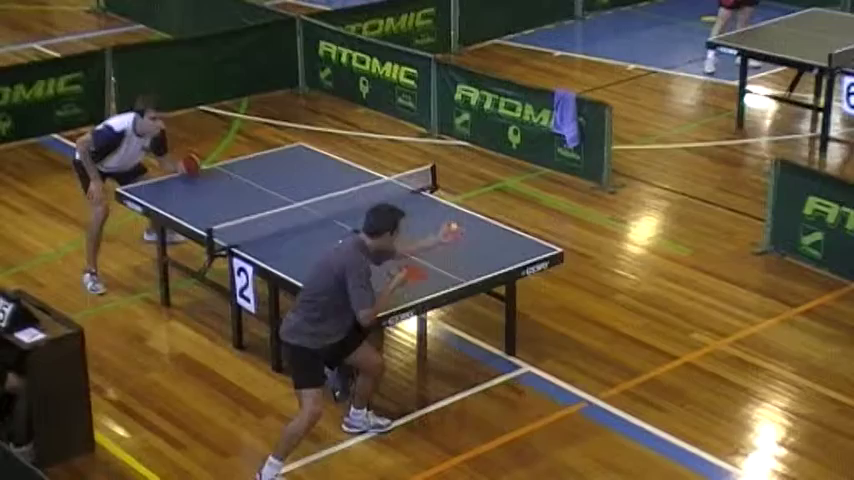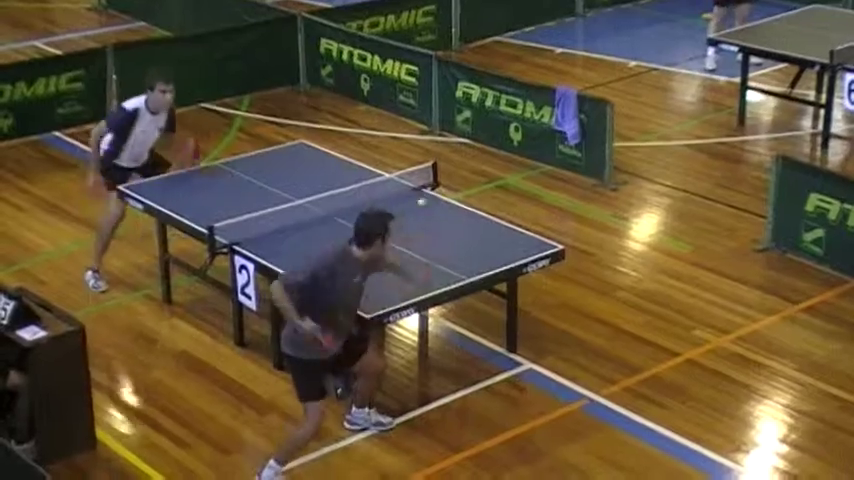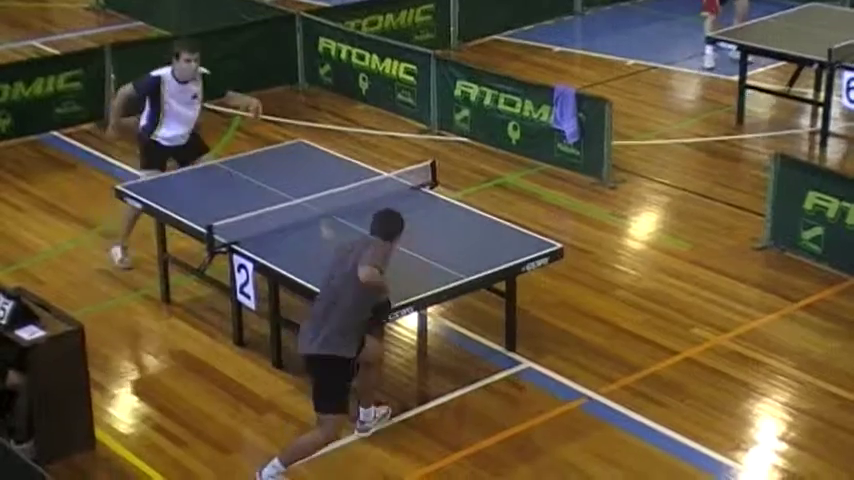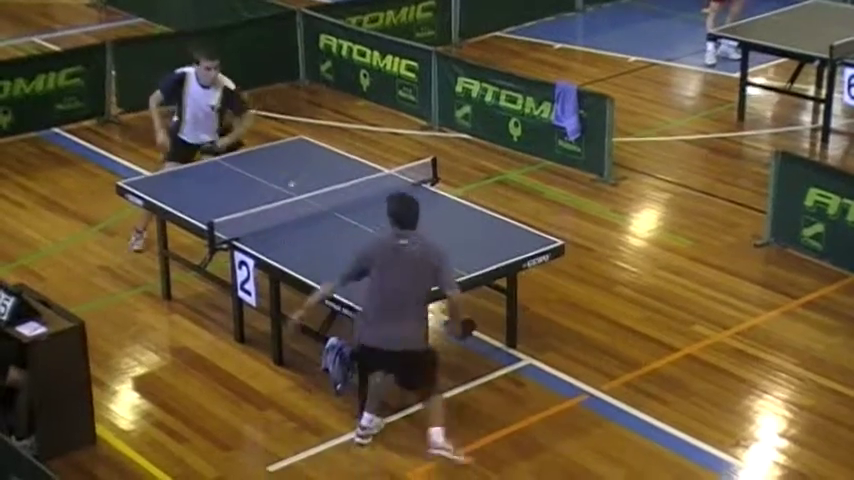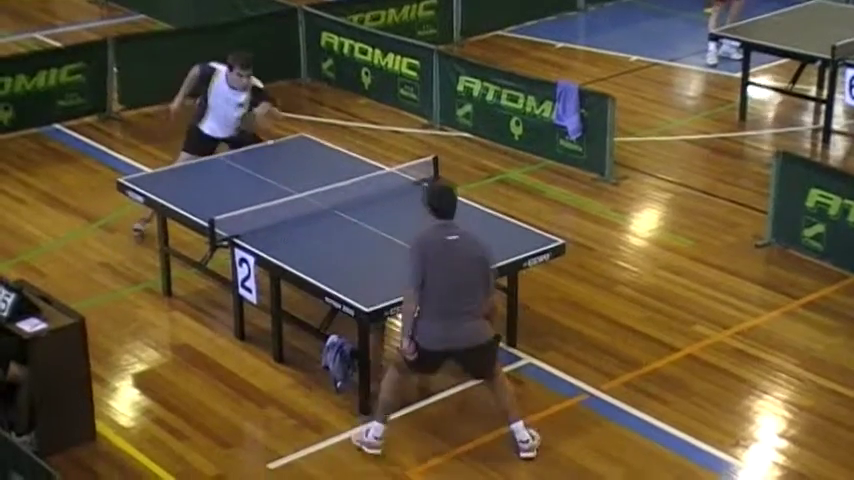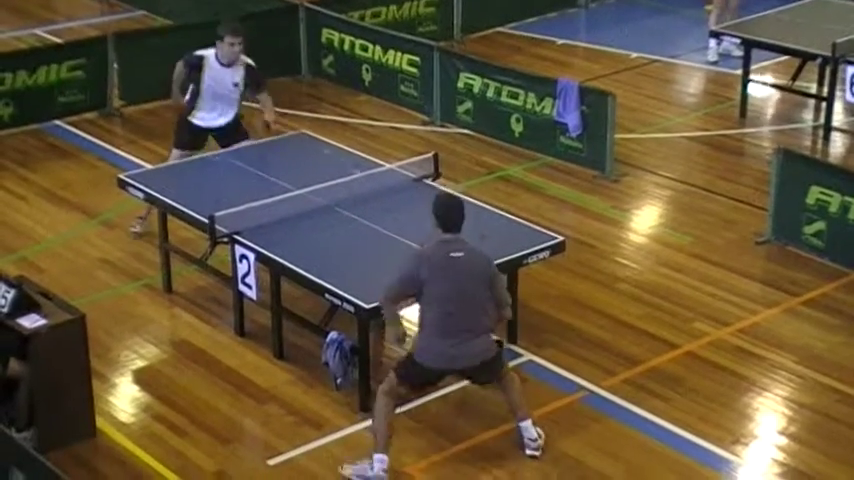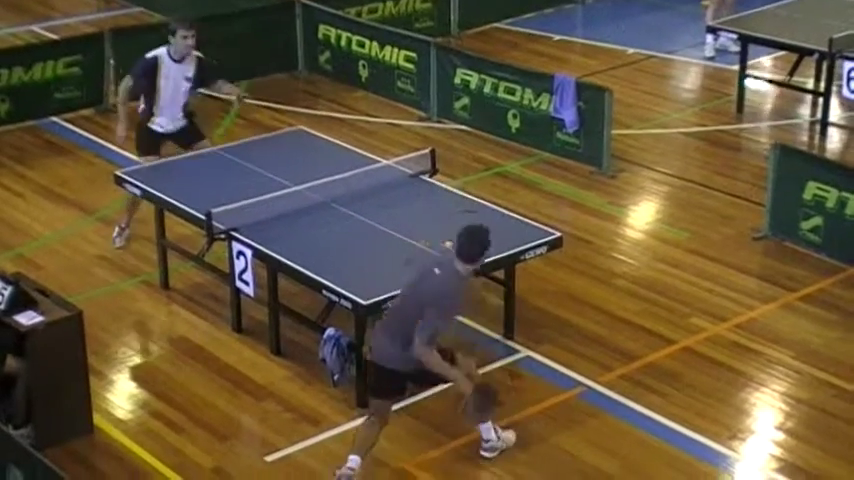
dt=0.3s
person 1, frame 1
left shoulder: (362, 242)
right shoulder: (355, 261)
left elbow: (396, 251)
right elbow: (367, 317)
left wrist: (436, 240)
right wrist: (394, 284)
left hip: (334, 328)
right hip: (305, 336)
left knee: (374, 365)
right knee: (312, 411)
left ankle: (357, 416)
person 1, frame 2
left shoulder: (365, 257)
right shoulder: (330, 264)
left elbow: (384, 262)
right elbow: (277, 288)
left wrist: (409, 277)
right wrist: (300, 324)
left hip: (335, 337)
right hip: (304, 347)
left knee: (376, 366)
right knee: (314, 420)
left ankle: (358, 414)
person 1, frame 3
left shoulder: (352, 248)
right shoulder: (377, 251)
right elbow: (365, 275)
right wrist: (385, 288)
left hip: (314, 340)
right hip: (329, 349)
left knee: (375, 353)
right knee: (329, 430)
left ankle: (367, 414)
person 1, frame 4
left shoulder: (375, 247)
right shoulder: (432, 251)
left elbow: (337, 282)
right elbow: (453, 297)
left wrist: (304, 308)
right wrist: (456, 320)
left hip: (369, 336)
right hip: (411, 340)
left knee: (377, 371)
right knee: (431, 391)
left ankle: (368, 423)
right ankle: (438, 439)
person 1, frame 5
left shoulder: (422, 242)
right shoulder: (477, 245)
left elbow: (413, 293)
right elbow: (491, 298)
left wrist: (405, 334)
right wrist: (487, 326)
left hip: (431, 335)
right hip: (474, 334)
left knee: (397, 369)
right knee: (495, 378)
left ankle: (374, 434)
right ankle: (524, 438)
person 1, frame 6
left shoulder: (423, 258)
right shoulder: (483, 261)
left elbow: (389, 299)
right elbow: (505, 313)
left wrist: (393, 327)
left hip: (432, 352)
right hip: (477, 350)
left knee: (386, 393)
right knee: (506, 377)
right ankle: (530, 436)
person 1, frame 7
left shoulder: (437, 267)
right shoulder: (451, 295)
right elbow: (421, 349)
right wrist: (457, 376)
left hip: (381, 351)
right hip: (409, 360)
left knee: (377, 418)
right knee: (467, 370)
right ankle: (490, 439)
person 2, frame 1
left shoulder: (157, 132)
right shoulder: (116, 130)
left elbow: (165, 161)
right elbow: (81, 144)
left wrist: (179, 169)
right wrist: (95, 180)
left hip: (123, 163)
right hip: (91, 163)
right knee: (101, 211)
left ankle: (153, 232)
right ankle: (90, 271)
person 2, frame 2
left shoulder: (168, 110)
right shoulder: (131, 110)
left elbow: (168, 138)
right elbow: (96, 133)
left wrist: (185, 151)
right wrist: (94, 171)
left hip: (143, 157)
right hip: (114, 161)
right knee: (116, 211)
right ankle: (93, 269)
person 2, frame 3
left shoulder: (202, 77)
right shoulder: (157, 79)
left elbow: (228, 96)
right elbow: (123, 93)
left wrist: (248, 101)
right wrist: (113, 124)
left hip: (185, 136)
right hip: (155, 138)
right ankle: (121, 244)
person 2, frame 4
left shoulder: (227, 89)
right shoulder: (181, 77)
left elbow: (246, 117)
right elbow: (154, 100)
left wrist: (230, 139)
right wrist: (160, 131)
left hip: (218, 136)
right hip: (182, 135)
right ankle: (140, 231)
person 2, frame 5
left shoulder: (255, 89)
right shoulder: (213, 71)
left elbow: (272, 111)
right elbow: (195, 71)
left wrist: (264, 111)
right wrist: (179, 98)
left hip: (238, 131)
right hip: (204, 128)
right ankle: (148, 218)
person 2, frame 6
left shoulder: (247, 67)
right shoulder: (201, 58)
left elbow: (263, 96)
right elbow: (181, 67)
left wrist: (269, 113)
right wrist: (177, 93)
left hip: (227, 121)
right hip: (194, 119)
right ankle: (144, 215)
person 2, frame 7
left shoulder: (197, 60)
right shoulder: (152, 61)
left elbow: (216, 84)
right elbow: (125, 87)
left wrist: (233, 90)
right wrist: (121, 123)
left hip: (181, 120)
right hip: (151, 123)
right ankle: (124, 226)
